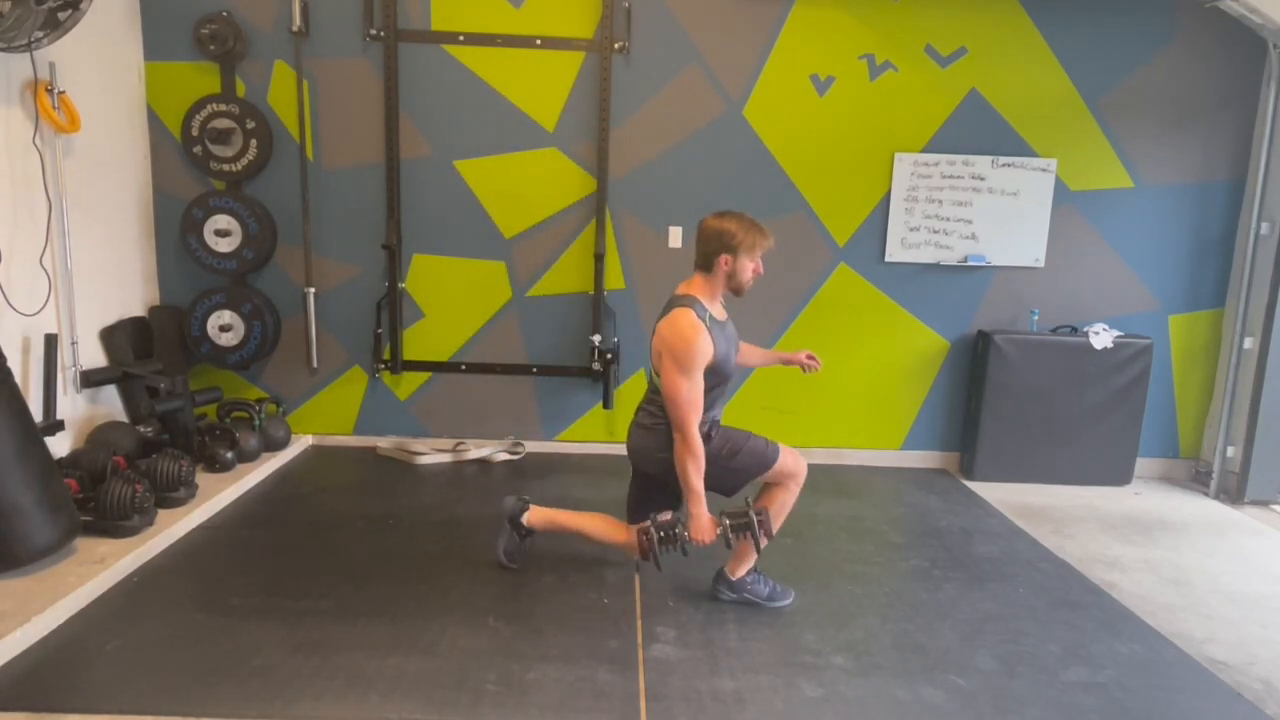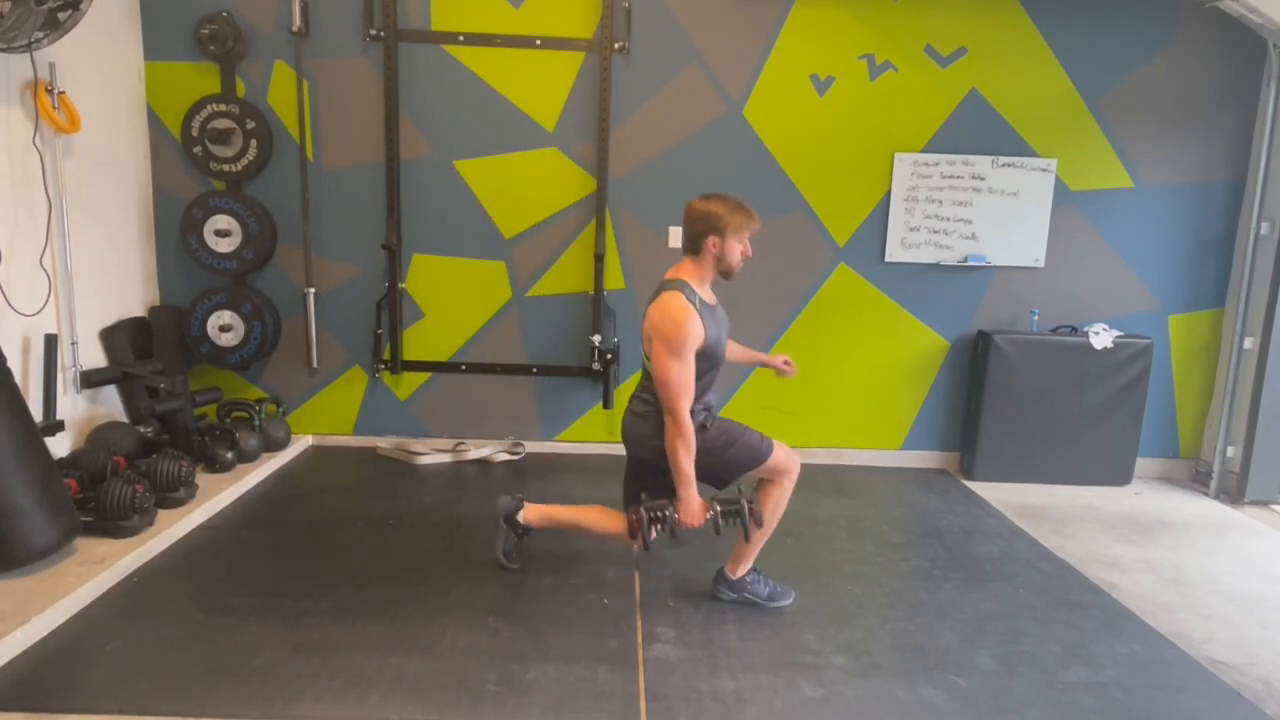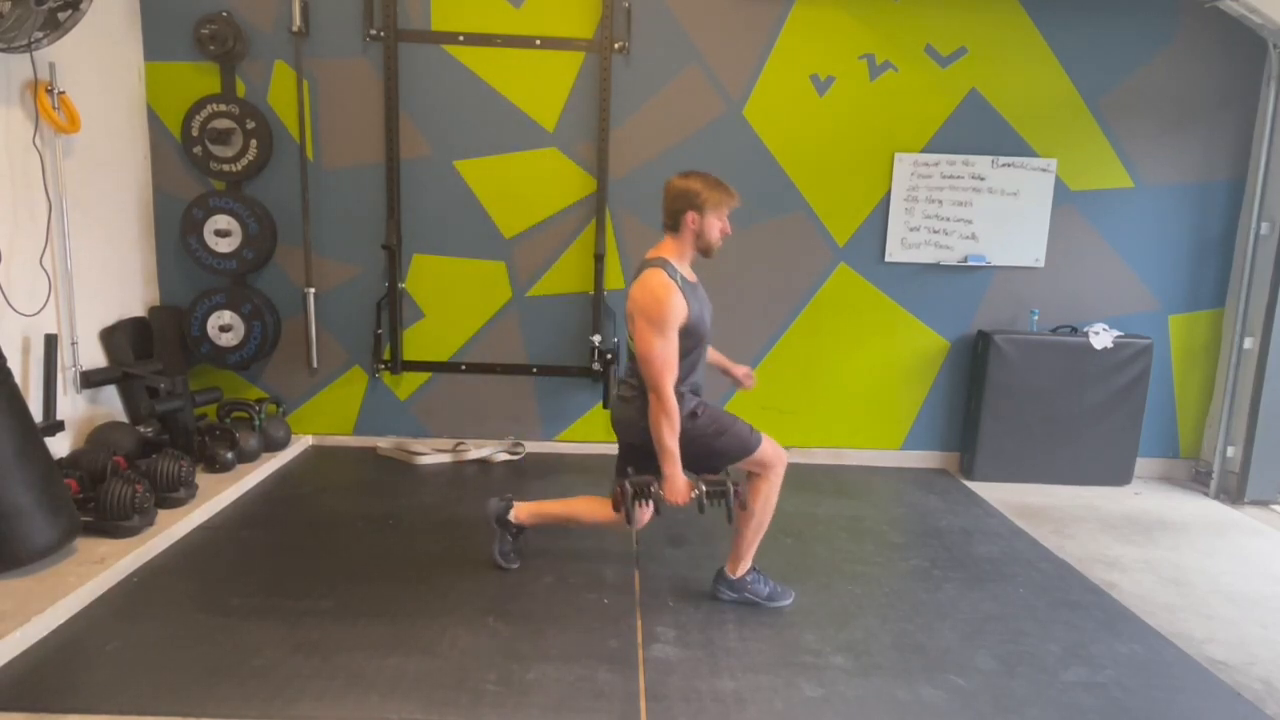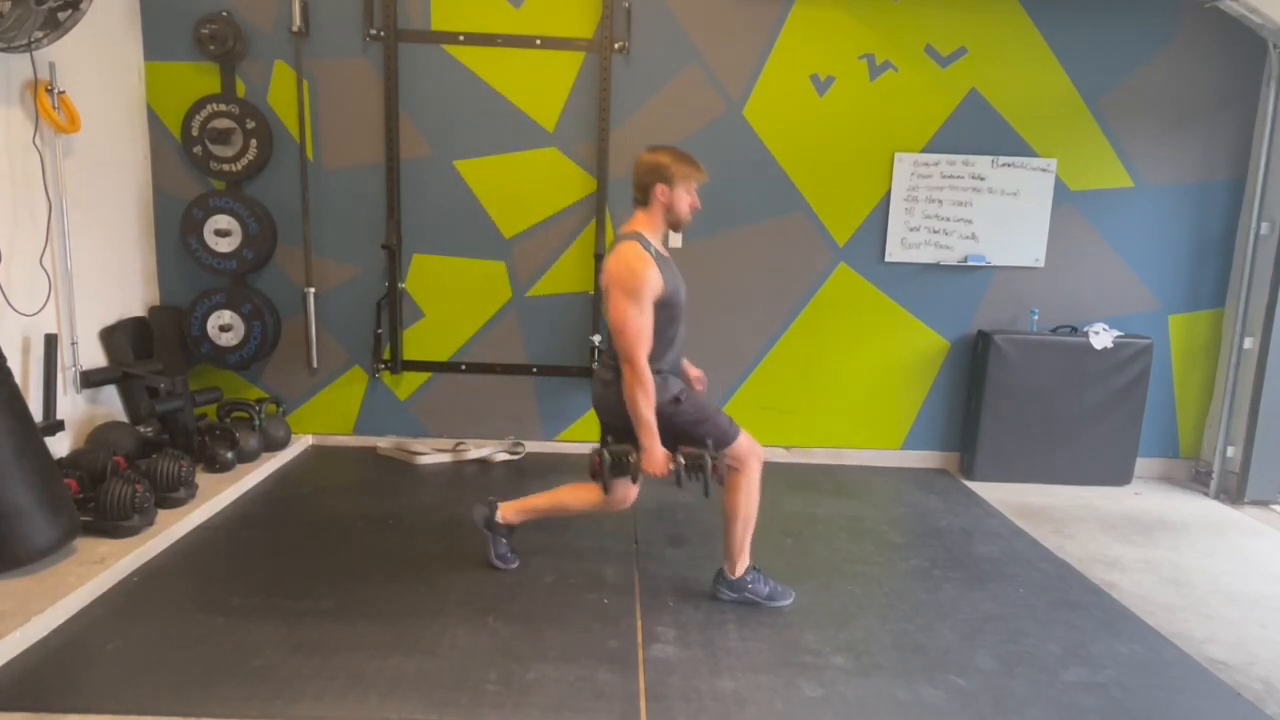
dt=0.1s
person 1, frame 1
left shoulder: (706, 301)
right shoulder: (687, 331)
left elbow: (725, 351)
right elbow: (685, 433)
left wrist: (783, 358)
right wrist: (698, 510)
left hip: (659, 440)
right hip: (668, 444)
left knee: (637, 541)
right knee: (792, 469)
left ankle: (526, 517)
right ankle: (737, 576)
person 1, frame 2
left shoulder: (696, 287)
right shoulder: (678, 312)
right elbow: (677, 414)
left wrist: (761, 358)
right wrist: (687, 495)
left hip: (653, 425)
right hip: (664, 430)
right knee: (785, 466)
left ankle: (523, 516)
right ankle: (737, 576)
person 1, frame 3
left shoulder: (677, 267)
right shoulder: (659, 290)
right elbow: (661, 393)
left wrist: (725, 364)
right wrist: (672, 471)
left hip: (644, 411)
right hip: (655, 414)
left knee: (631, 515)
right knee: (771, 462)
left ankle: (514, 515)
right ankle: (737, 575)
person 1, frame 4
left shoulder: (646, 244)
right shoulder: (634, 262)
right elbow: (634, 363)
left wrist: (681, 364)
right wrist: (650, 442)
left hip: (653, 383)
right hip: (647, 393)
left knee: (617, 496)
right knee: (747, 457)
left ankle: (501, 516)
right ankle: (737, 576)
